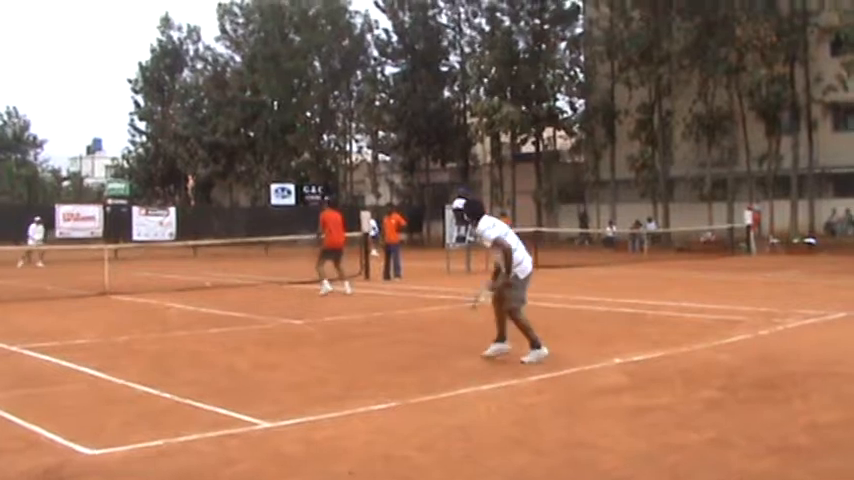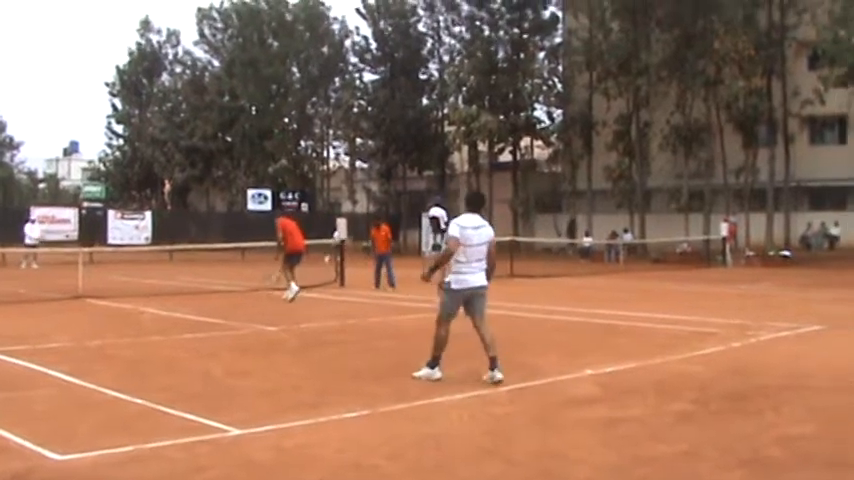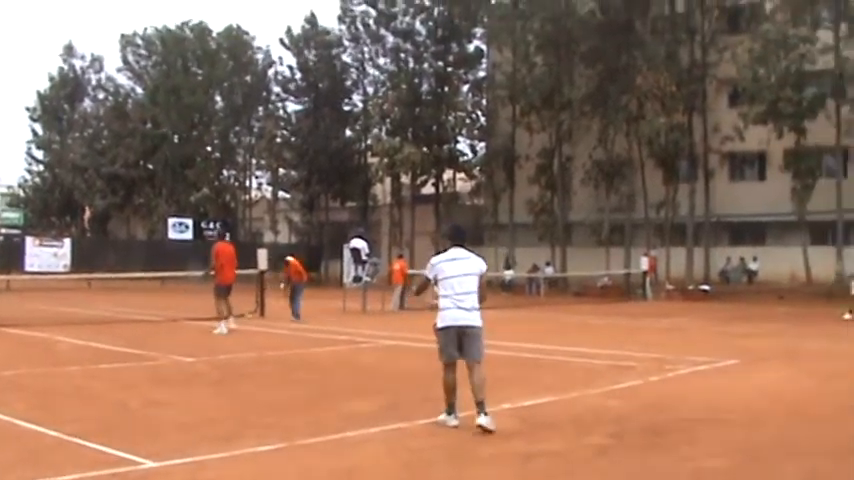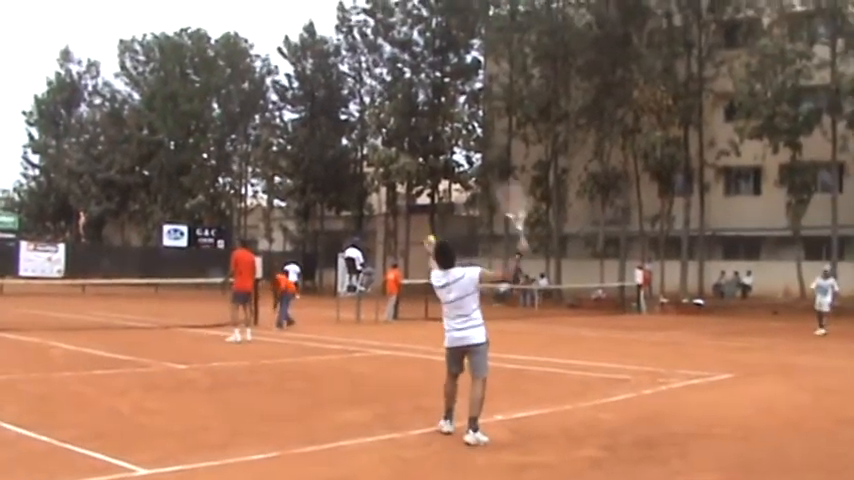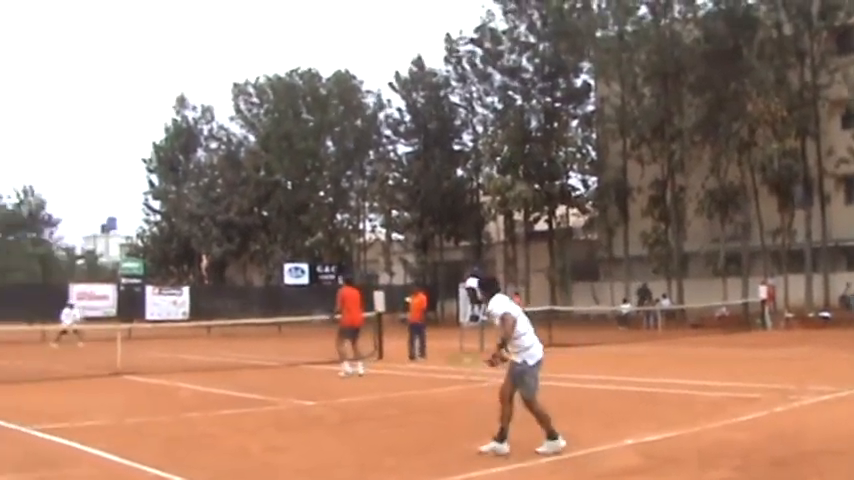
dt=1s
person 1, frame 1
left shoulder: (484, 230)
right shoulder: (491, 223)
left elbow: (507, 248)
left wrist: (508, 274)
right wrist: (497, 273)
left hip: (518, 271)
right hip: (516, 267)
left knee: (513, 312)
right knee: (498, 301)
left ankle: (537, 348)
right ankle: (501, 342)
person 1, frame 2
left shoulder: (458, 223)
right shoulder: (488, 228)
left elbow: (451, 249)
right elbow: (491, 260)
left wrist: (431, 270)
right wrist: (485, 279)
left hip: (457, 283)
right hip: (479, 283)
left knee: (442, 323)
right knee: (481, 325)
left ankle: (433, 367)
right ankle: (494, 369)
person 1, frame 3
left shoulder: (437, 262)
right shoulder: (478, 262)
left elbow: (421, 288)
right elbow: (482, 296)
left wrist: (416, 291)
left hip: (447, 320)
right hip: (472, 320)
left knee: (449, 367)
right knee: (475, 366)
left ankle: (451, 414)
right ankle: (482, 414)
person 1, frame 4
left shoulder: (436, 278)
right shoulder: (471, 274)
left elbow: (434, 263)
right elbow: (505, 277)
left wrist: (430, 250)
right wrist: (518, 259)
left hip: (453, 339)
right hip: (476, 337)
left knee: (452, 376)
right knee: (479, 381)
left ankle: (447, 420)
right ankle: (472, 429)
person 1, frame 5
left shoulder: (497, 305)
right shoulder: (500, 304)
left elbow: (511, 323)
left wrist: (499, 348)
right wrist: (498, 354)
left hip: (526, 358)
right hip: (520, 357)
left knee: (530, 401)
right knee: (504, 394)
left ankle: (554, 440)
right ankle: (500, 440)
